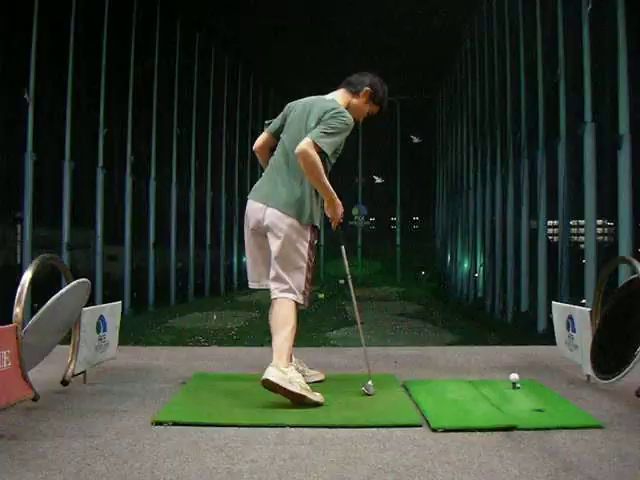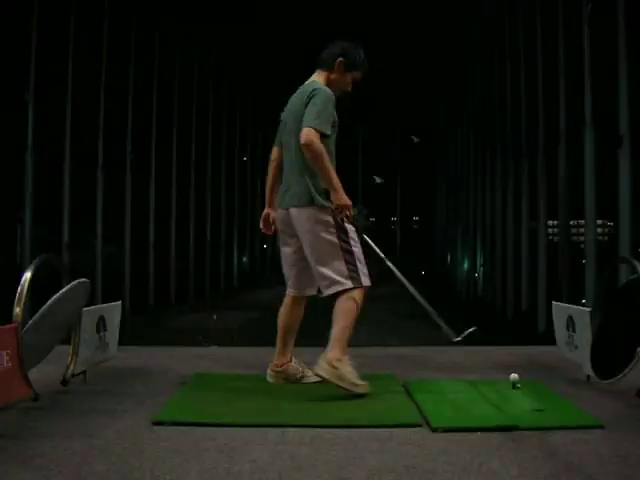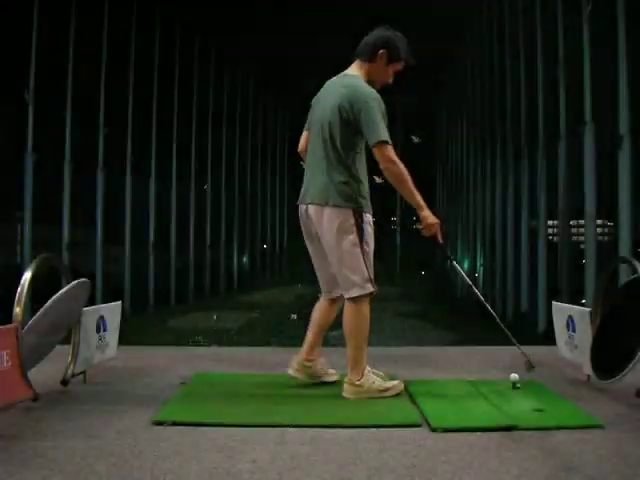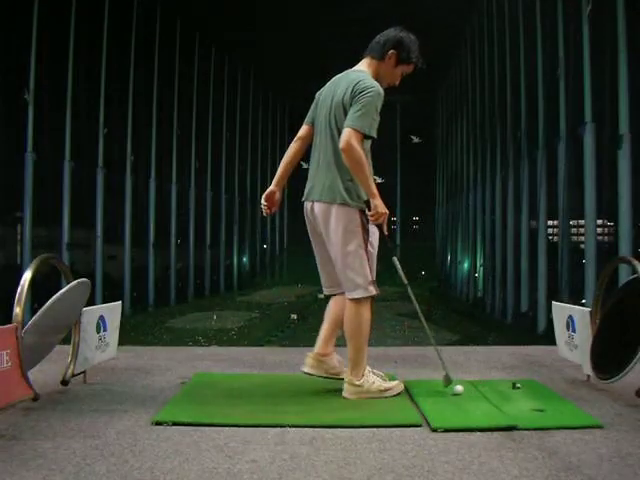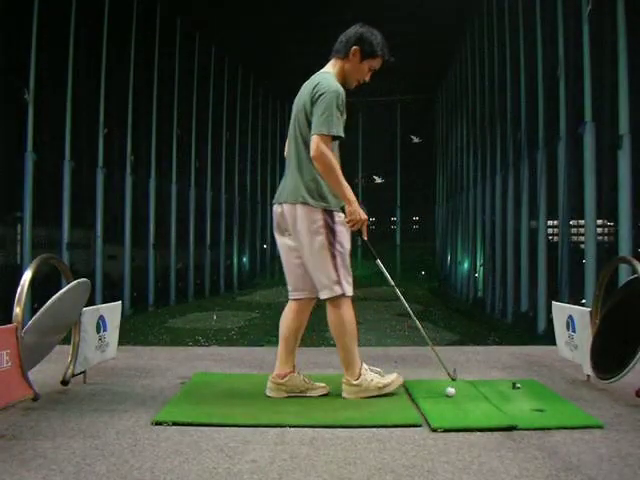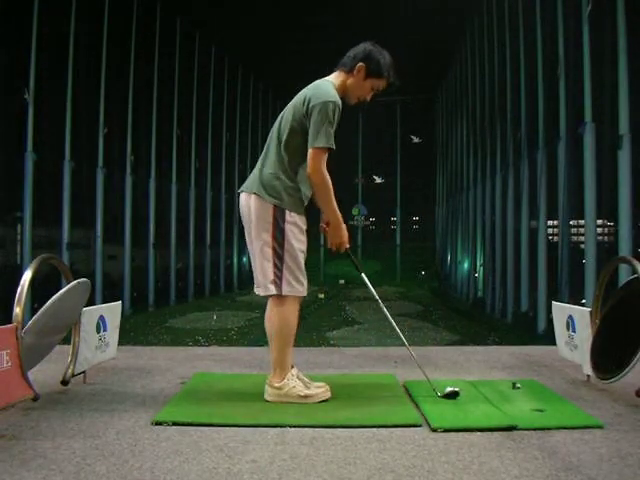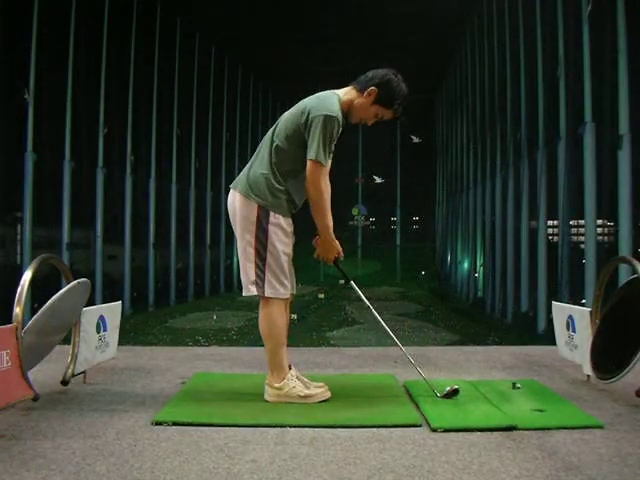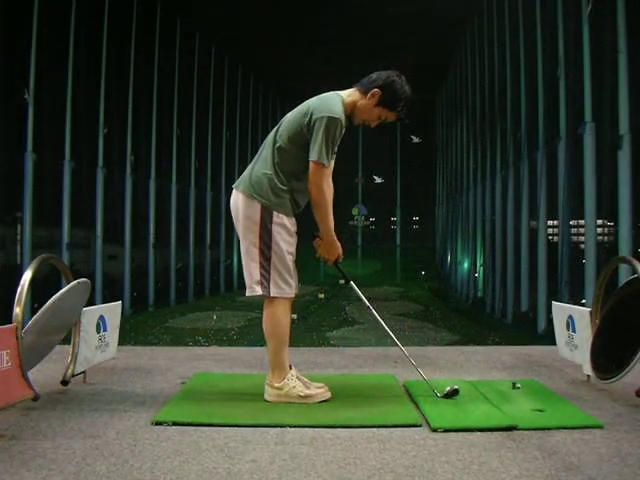
dt=0.5s
person 1, frame 1
left shoulder: (297, 104)
right shoulder: (341, 116)
left elbow: (260, 146)
right elbow: (304, 151)
right wrist: (331, 198)
left hip: (258, 203)
right hip: (292, 213)
left knee: (281, 289)
right knee: (288, 293)
left ankle: (286, 361)
right ankle: (281, 368)
person 1, frame 2
left shoulder: (293, 101)
right shoulder: (321, 94)
left elbow: (275, 160)
right elbow: (309, 140)
left wrist: (270, 206)
right wrist: (336, 188)
left hip: (288, 206)
right hip: (317, 205)
left knee: (298, 289)
right knee: (352, 283)
left ankle: (282, 362)
right ankle: (336, 359)
person 1, frame 3
left shoulder: (326, 89)
right shoulder: (365, 96)
left elbow: (303, 147)
right elbow: (387, 160)
right wrist: (422, 209)
left hip: (311, 202)
right hip: (343, 205)
left knee: (335, 290)
right knee: (357, 290)
left ankle: (308, 360)
right ankle: (357, 378)
person 1, frame 4
left shoulder: (331, 85)
right shoulder: (369, 89)
left elbow: (301, 139)
right elbow: (348, 145)
left wrist: (276, 185)
right wrist: (375, 197)
left hip: (315, 200)
right hip: (345, 203)
left knee: (343, 287)
right knee: (359, 290)
left ankle: (322, 354)
right ankle: (357, 377)
person 1, frame 5
left shoulder: (311, 85)
right shoulder: (331, 89)
right elbow: (319, 152)
right wrist: (351, 203)
left hip: (289, 202)
right hip: (313, 205)
left knee: (303, 293)
right knee: (337, 291)
left ankle: (283, 374)
right ankle: (356, 377)
person 1, frame 6
left shoulder: (317, 93)
right shoulder: (327, 99)
right elbow: (315, 169)
left wrist: (328, 215)
right wrist: (337, 223)
left hip: (265, 198)
right hip: (275, 202)
left knee: (281, 293)
right knee: (288, 292)
left ankle: (282, 373)
right ankle: (280, 381)
person 1, frame 7
left shoulder: (328, 109)
right shoulder: (328, 112)
left elbow: (322, 180)
right elbow: (313, 182)
left wrist: (328, 233)
right wrist: (327, 236)
left hip: (264, 201)
right hip: (260, 201)
left knee: (281, 292)
right knee: (273, 293)
left ankle: (283, 373)
right ankle: (279, 381)
person 1, frame 8
left shoulder: (332, 109)
right shoulder: (331, 113)
left elbow: (325, 180)
right elbow: (315, 183)
left wrist: (329, 234)
right wrist: (328, 238)
left hip: (265, 200)
right hip: (264, 201)
left knee: (283, 291)
right knee: (278, 292)
left ankle: (283, 373)
right ankle: (279, 381)
